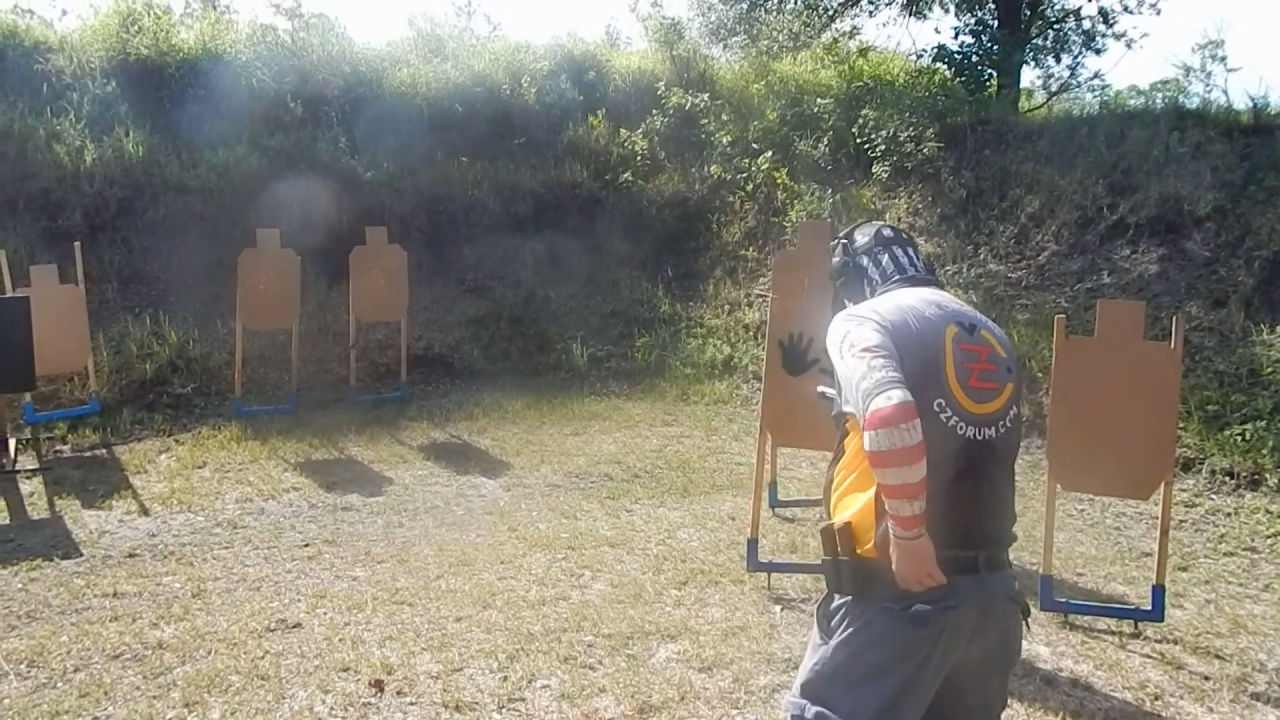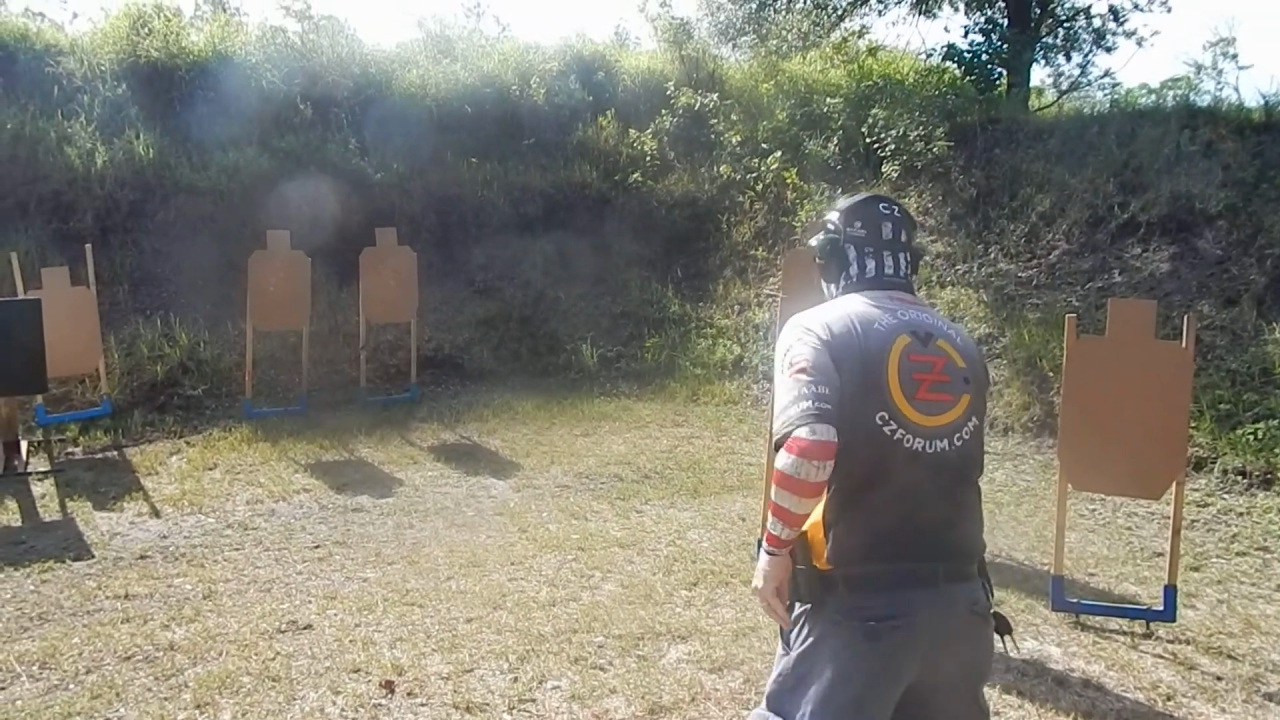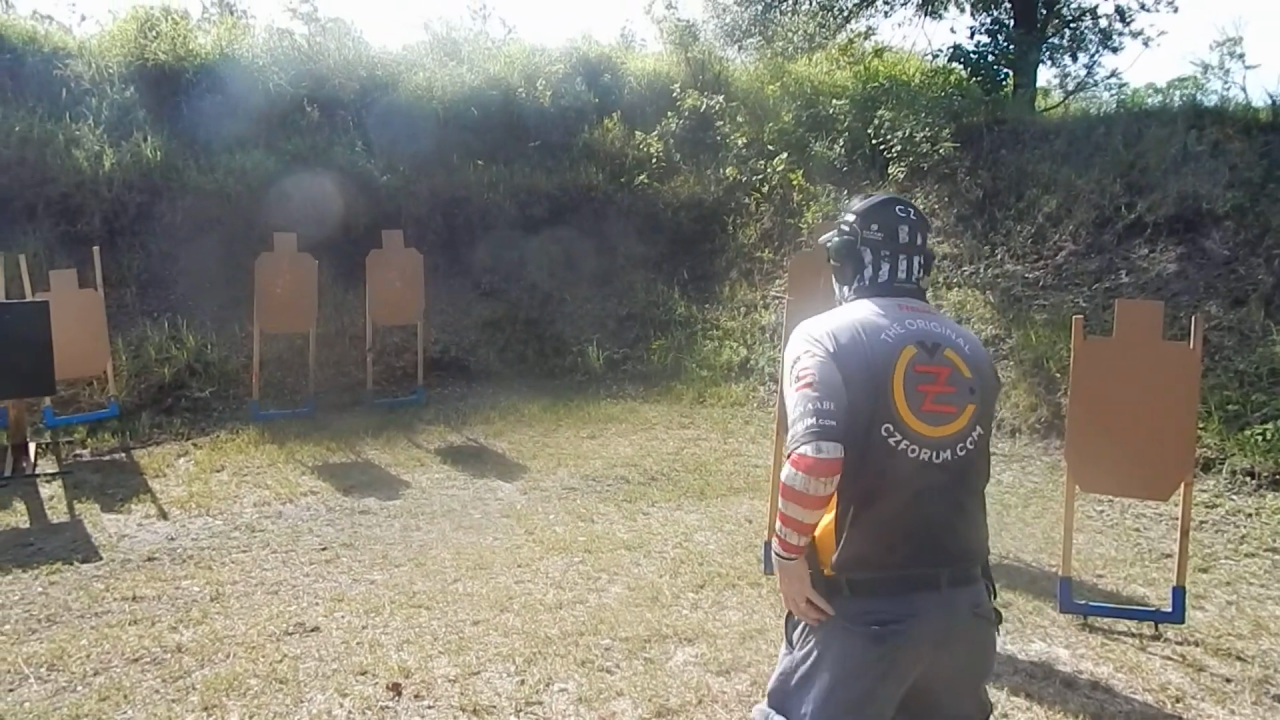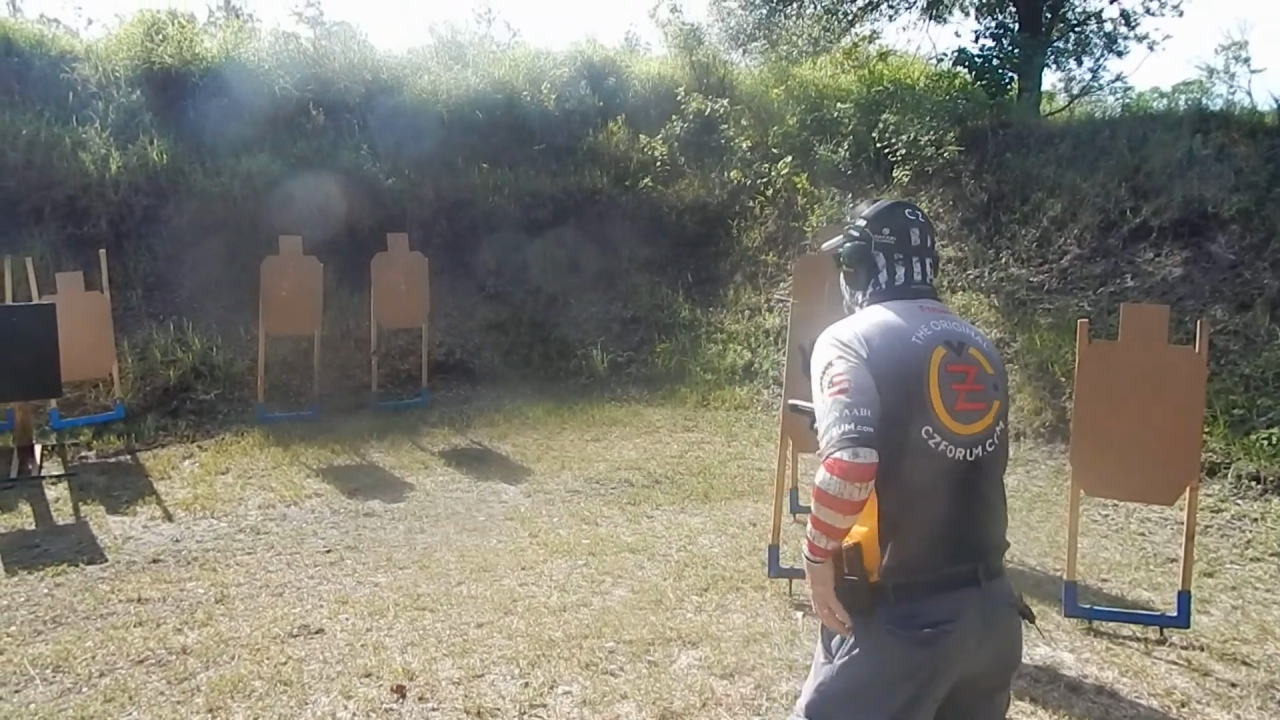
dt=0.5s
person 1, frame 1
left shoulder: (864, 320)
right shoulder: (992, 335)
left elbow: (891, 419)
right elbow: (971, 442)
left wrist: (907, 535)
left hip: (895, 587)
right hip: (990, 587)
person 1, frame 2
left shoulder: (819, 329)
right shoulder: (960, 342)
left elbow: (809, 450)
right elbow: (957, 460)
left wrist: (774, 547)
left hip: (860, 604)
right hip: (960, 598)
person 1, frame 3
left shoulder: (826, 336)
right shoulder: (972, 349)
left elbow: (814, 462)
right elbow: (966, 466)
left wrist: (788, 551)
left hip: (864, 610)
right hip: (962, 601)
person 1, frame 4
left shoulder: (853, 339)
right shoulder: (980, 346)
left elbow: (850, 468)
left wrist: (818, 555)
left hip: (899, 613)
right hip: (989, 599)
